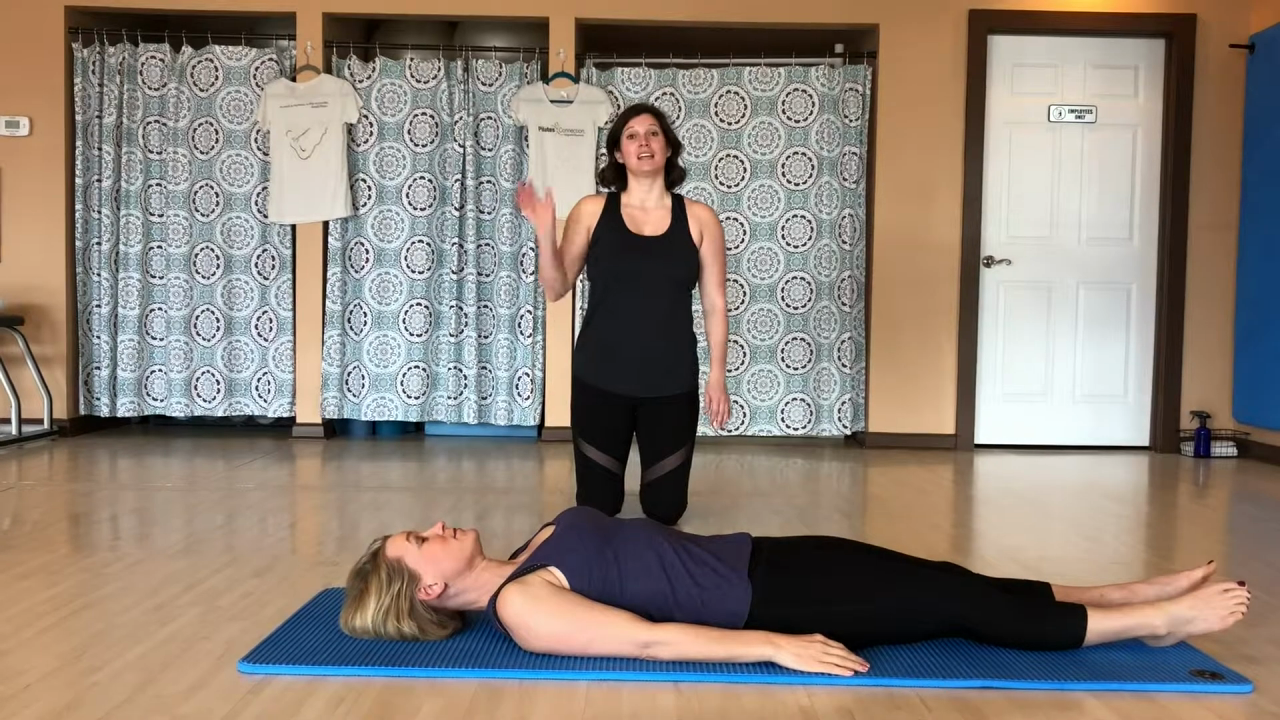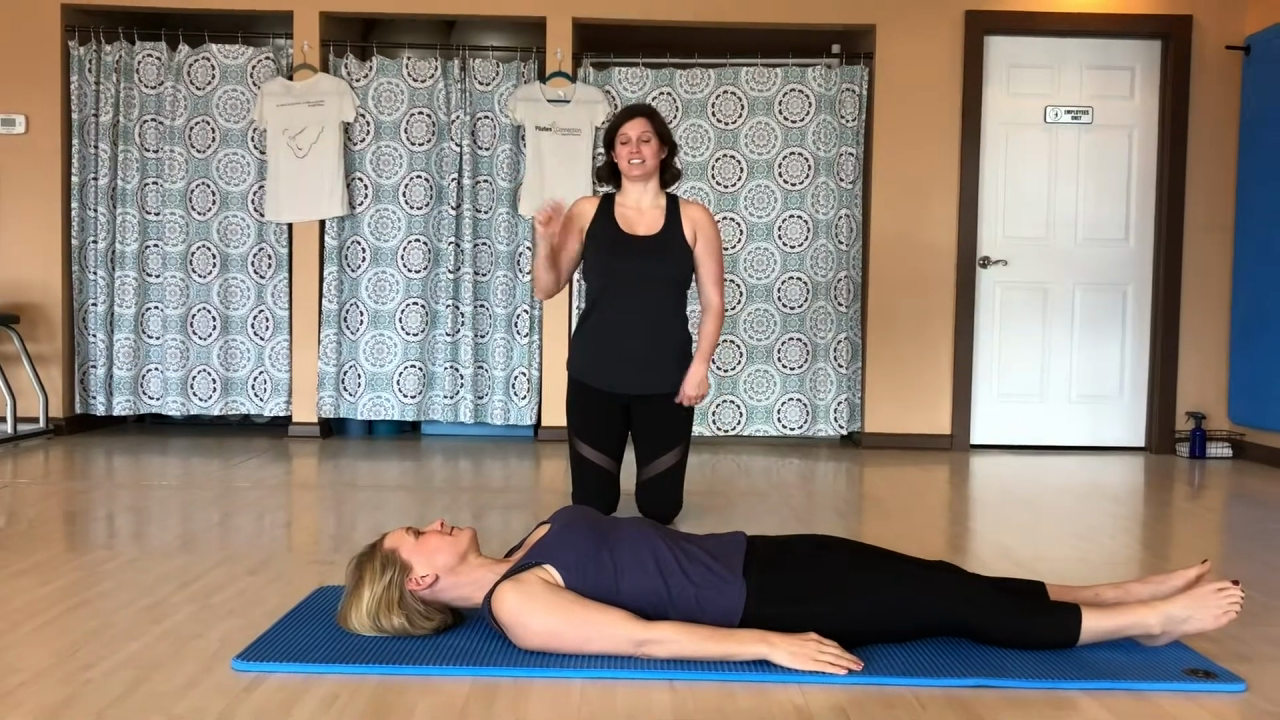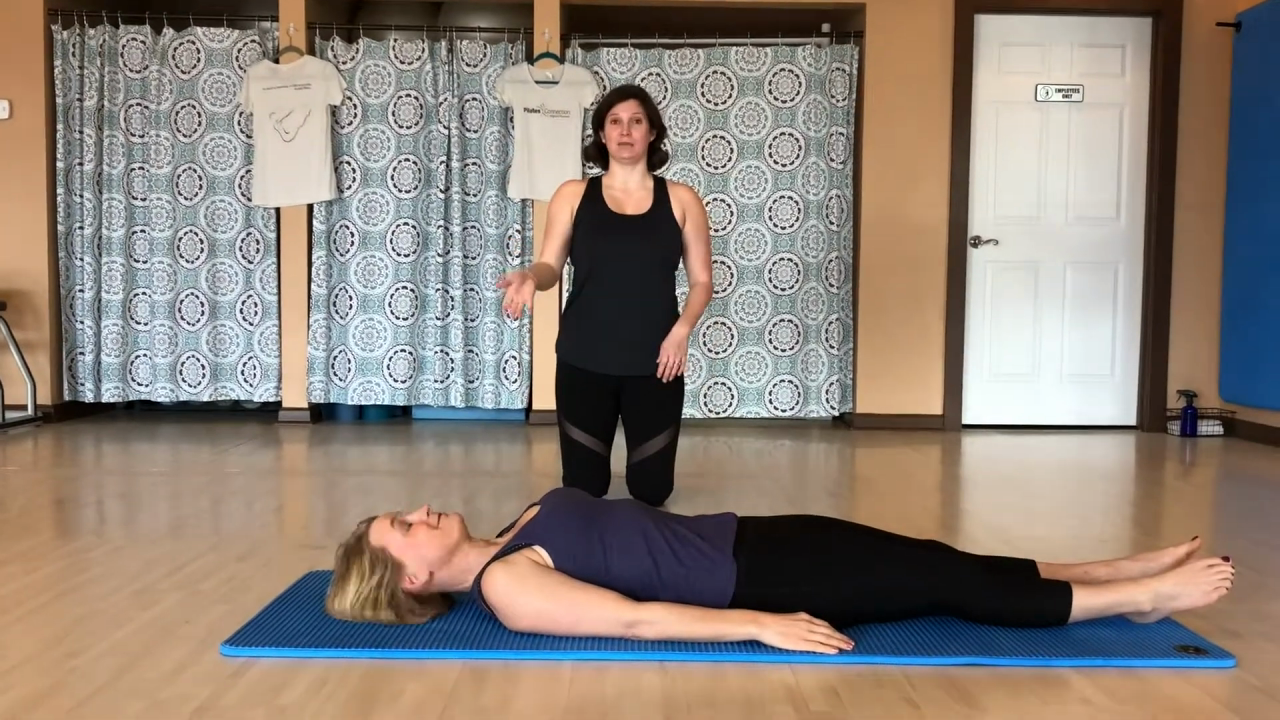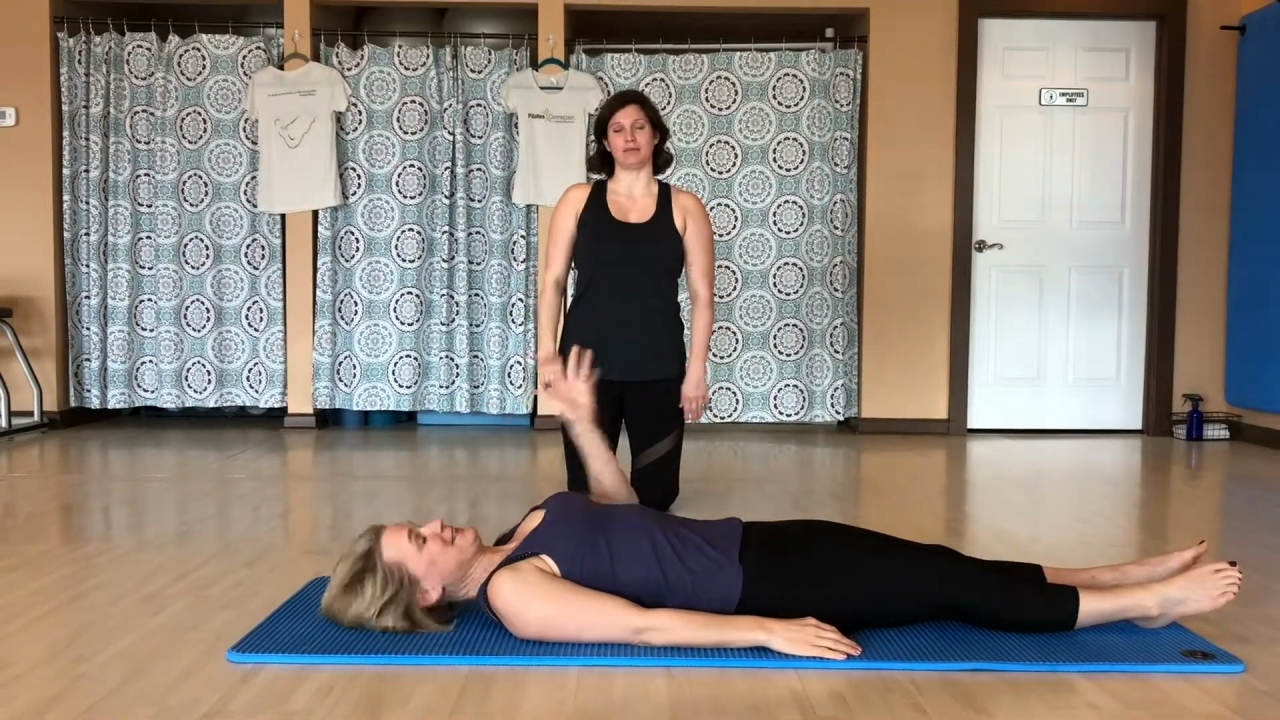
dt=1s
person 1, frame 1
left shoulder: (528, 560)
right shoulder: (522, 610)
right elbow: (650, 639)
right wrist: (776, 647)
left hip: (761, 558)
right hip: (759, 600)
left knee: (953, 580)
right knee: (965, 608)
left ankle: (1146, 593)
right ankle: (1158, 620)
person 1, frame 2
left shoulder: (521, 561)
right shoulder: (517, 608)
right elbow: (645, 637)
right wrist: (772, 645)
left hip: (753, 557)
right hip: (752, 600)
left knee: (946, 580)
right knee: (959, 609)
left ankle: (1138, 594)
right ankle: (1153, 620)
person 1, frame 3
left shoulder: (509, 542)
right shoulder: (509, 594)
right elbow: (635, 618)
right wrist: (762, 626)
left hip: (741, 538)
right hip: (742, 582)
left knee: (940, 561)
right knee: (952, 592)
left ankle: (1130, 570)
right ankle: (1140, 599)
person 1, frame 4
left shoulder: (523, 534)
right shoulder: (515, 598)
left elbow: (616, 508)
right elbow: (643, 625)
left wrist: (582, 422)
right wrist: (770, 632)
left hip: (752, 544)
right hip: (750, 587)
left knee: (949, 568)
right knee: (960, 596)
left ankle: (1140, 577)
right ankle: (1144, 603)
person 2, frame 1
left shoulder: (698, 217)
right shoulder: (592, 210)
left elbow: (714, 303)
right elbow: (556, 288)
left wrist: (717, 375)
right wrist: (544, 231)
left hip: (671, 382)
right hip: (600, 378)
left knee: (665, 509)
right knee: (596, 506)
left ankle: (652, 521)
person 2, frame 2
left shoulder: (693, 217)
right shoulder: (587, 211)
left elbow: (713, 302)
right elbow: (545, 289)
left wrist: (700, 363)
right wrist: (546, 242)
left hip: (664, 382)
right hip: (595, 377)
left knee: (660, 508)
right knee: (593, 504)
person 2, frame 3
left shoulder: (681, 198)
right shoulder: (573, 195)
left elbow: (701, 281)
right elbow: (550, 267)
left wrist: (681, 330)
right wrist: (528, 278)
left hip: (654, 364)
right hip: (584, 361)
left knee: (651, 489)
right knee: (583, 487)
person 2, frame 4
left shoulder: (684, 207)
right shoulder: (578, 199)
left elbow: (702, 293)
right elbow: (553, 280)
left wrist: (696, 369)
right wrist: (546, 351)
left hip: (658, 369)
left knee: (656, 497)
right knee: (587, 492)
